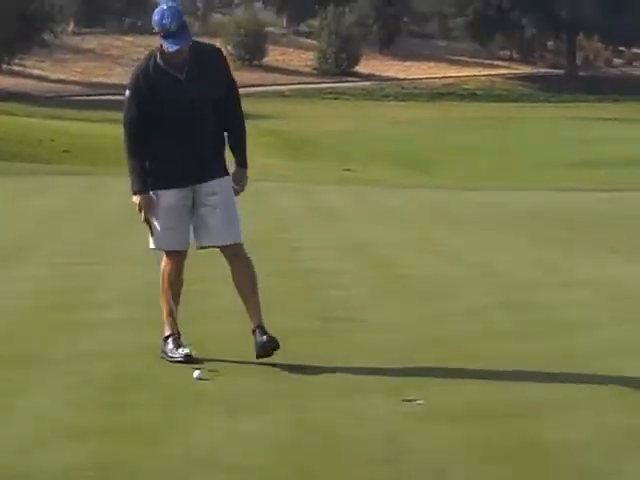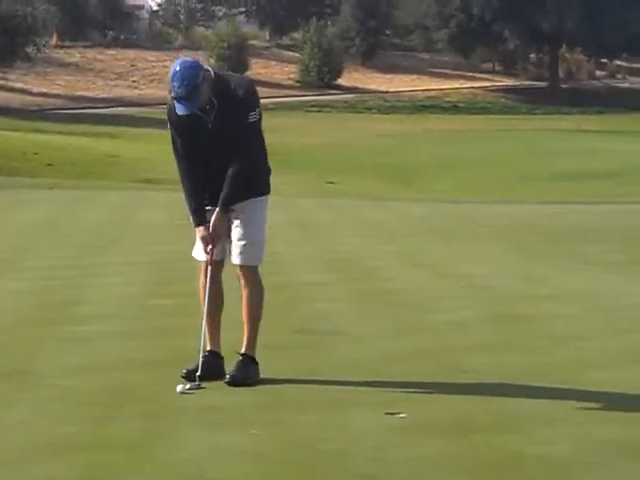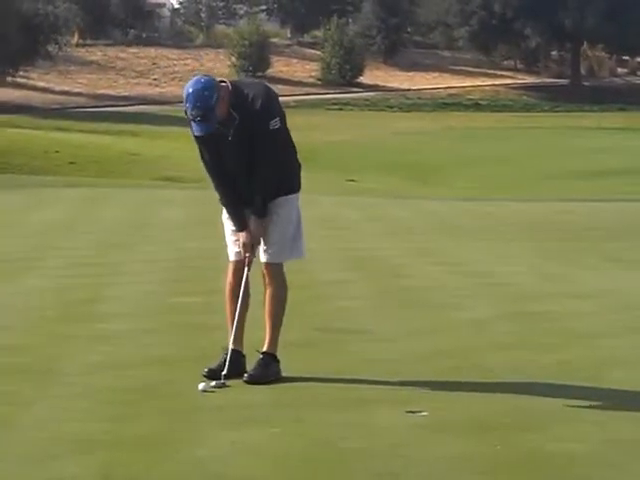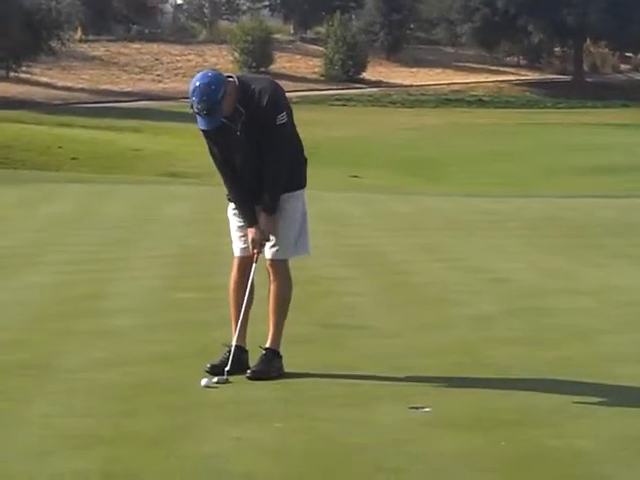
dt=0.7s
person 1, frame 1
left shoulder: (213, 59)
right shoulder: (144, 76)
left elbow: (232, 112)
right elbow: (134, 135)
left wrist: (240, 163)
right wrist: (139, 188)
left hip: (214, 174)
right hip: (166, 181)
left knee: (233, 249)
right knee: (174, 255)
left ankle: (259, 328)
right ankle: (170, 335)
person 1, frame 2
left shoulder: (241, 93)
right shoulder: (177, 109)
left elbow: (244, 158)
right elbow: (187, 166)
left wrist: (223, 210)
right wrist: (199, 219)
left hip: (247, 191)
right hip: (206, 195)
left knee: (246, 269)
right knee: (209, 269)
left ankle: (248, 357)
right ankle: (213, 354)
person 1, frame 3
left shoulder: (261, 101)
right shoulder: (201, 117)
left elbow: (270, 163)
right elbow: (218, 174)
left wrist: (258, 215)
right wrist: (240, 223)
left hip: (276, 191)
right hip: (236, 195)
left knee: (271, 268)
right knee: (236, 267)
left ankle: (270, 356)
right ankle: (235, 353)
person 1, frame 4
left shoulder: (268, 96)
right shoulder: (208, 112)
left elbow: (279, 159)
right elbow: (226, 169)
left wrist: (268, 211)
right wrist: (250, 219)
left hip: (282, 187)
right hip: (242, 192)
left knee: (276, 264)
right knee: (241, 263)
left ankle: (272, 352)
right ankle: (238, 349)
